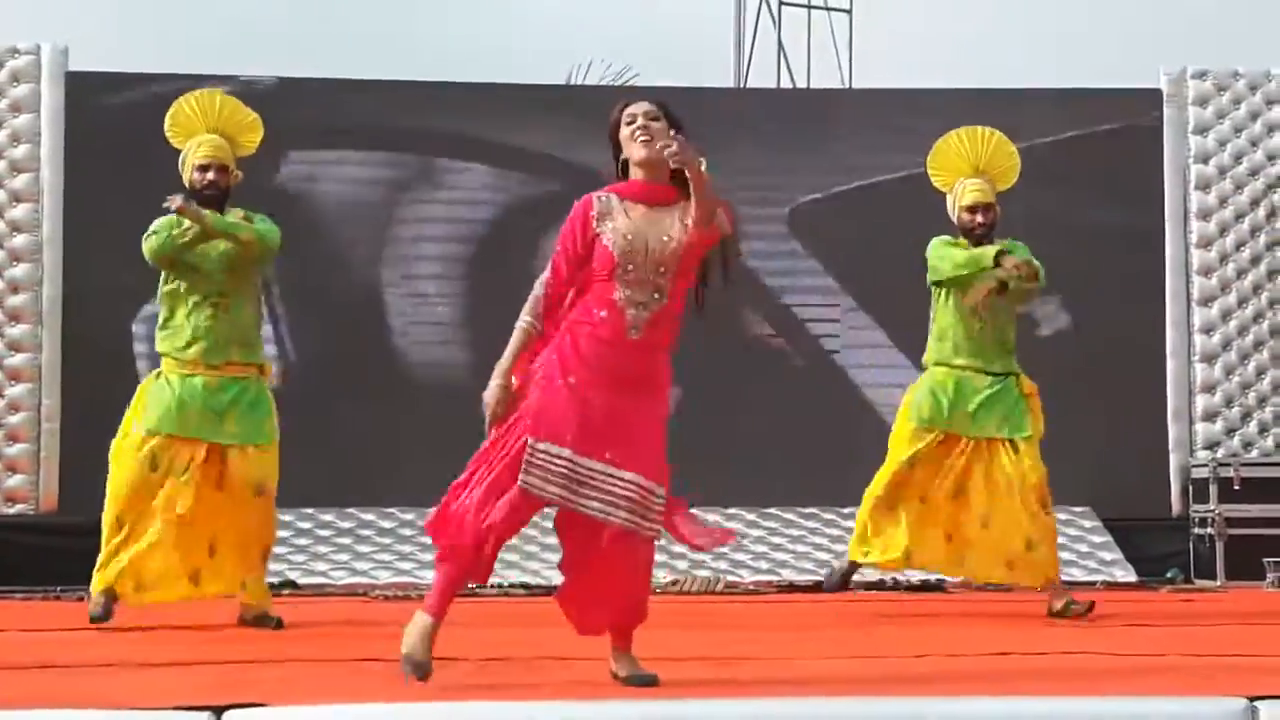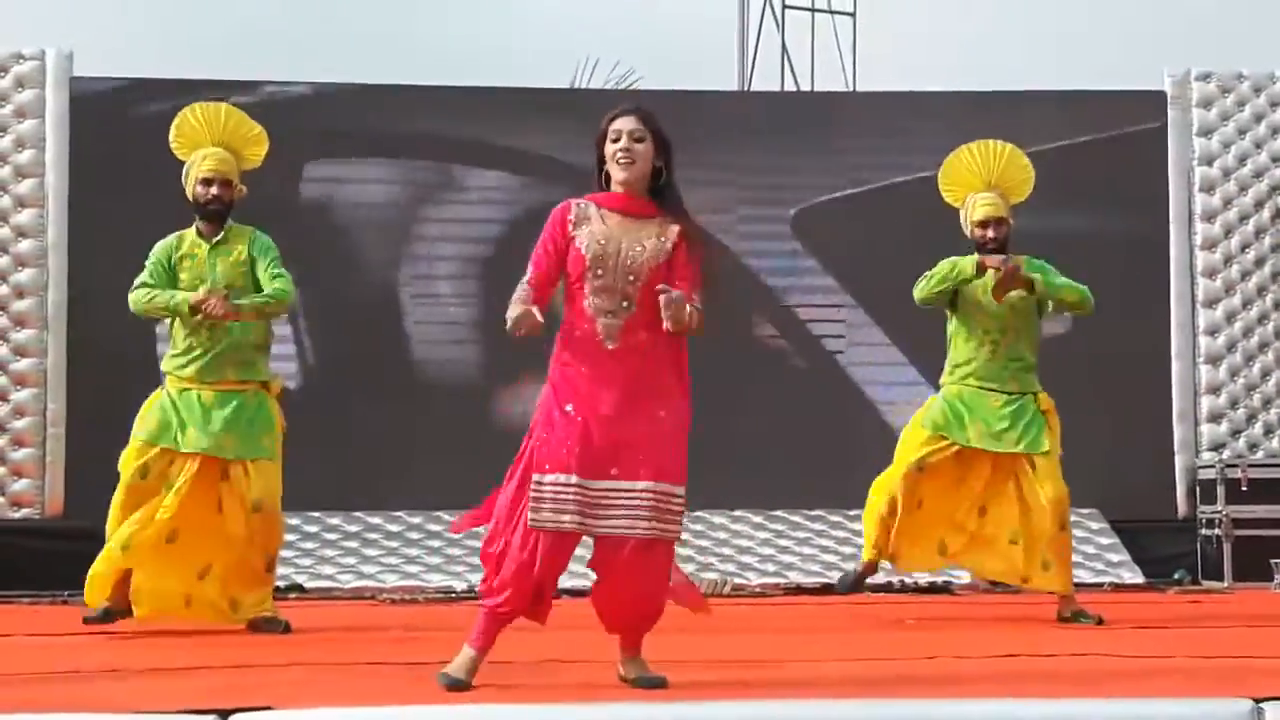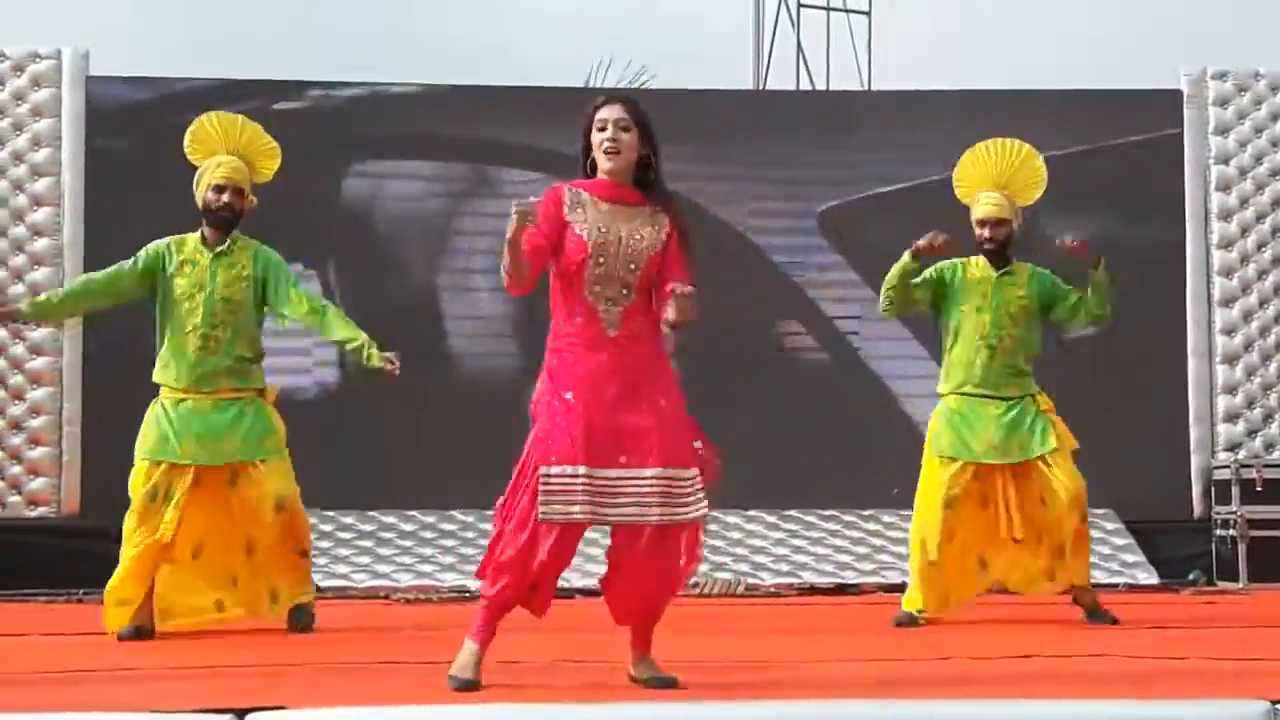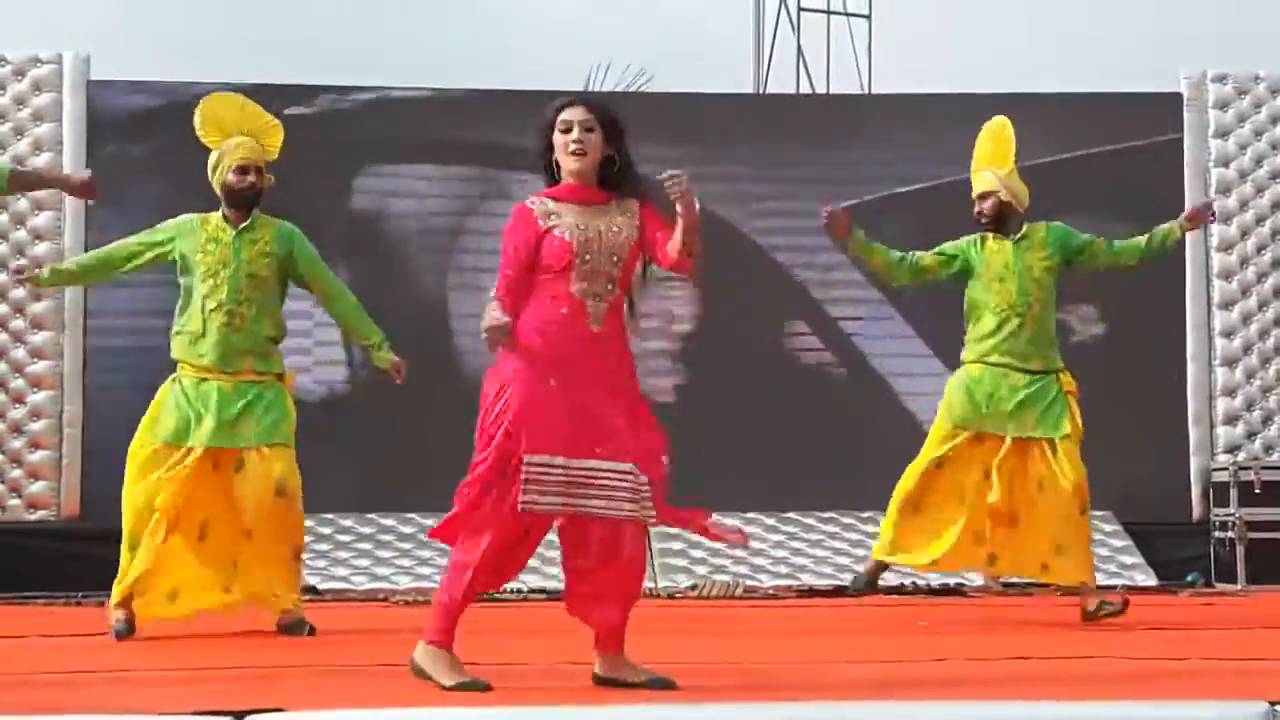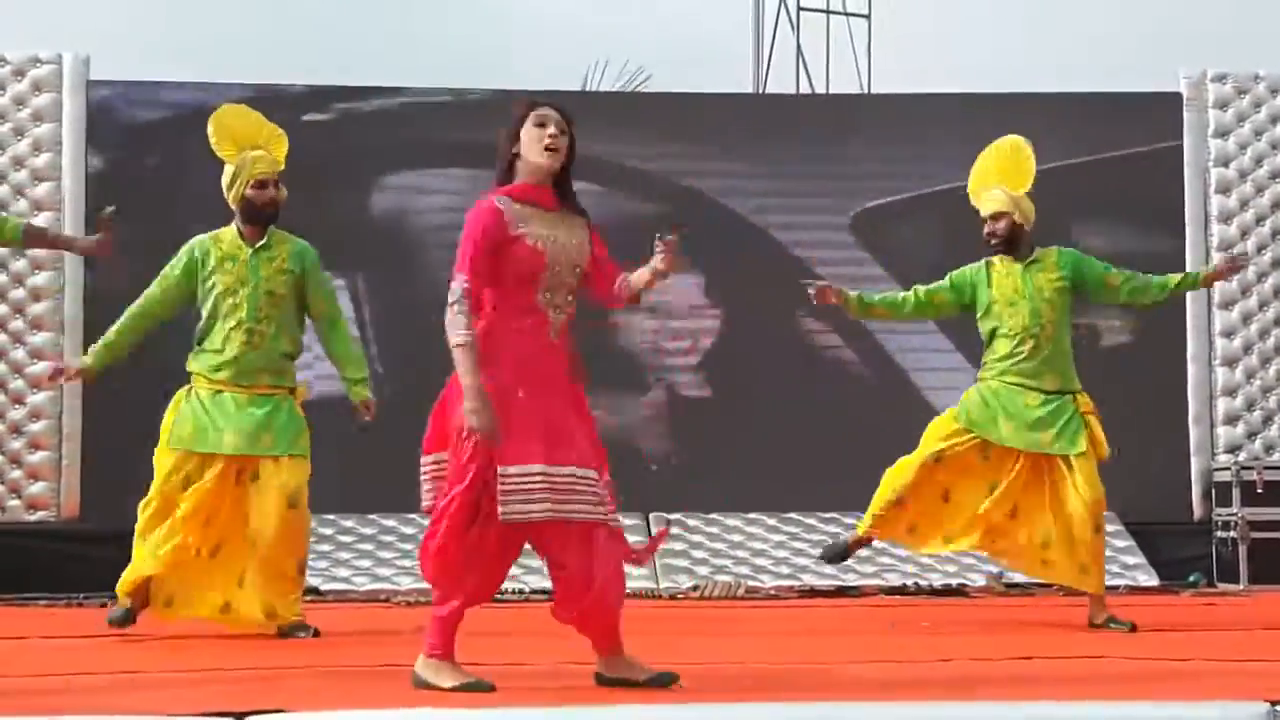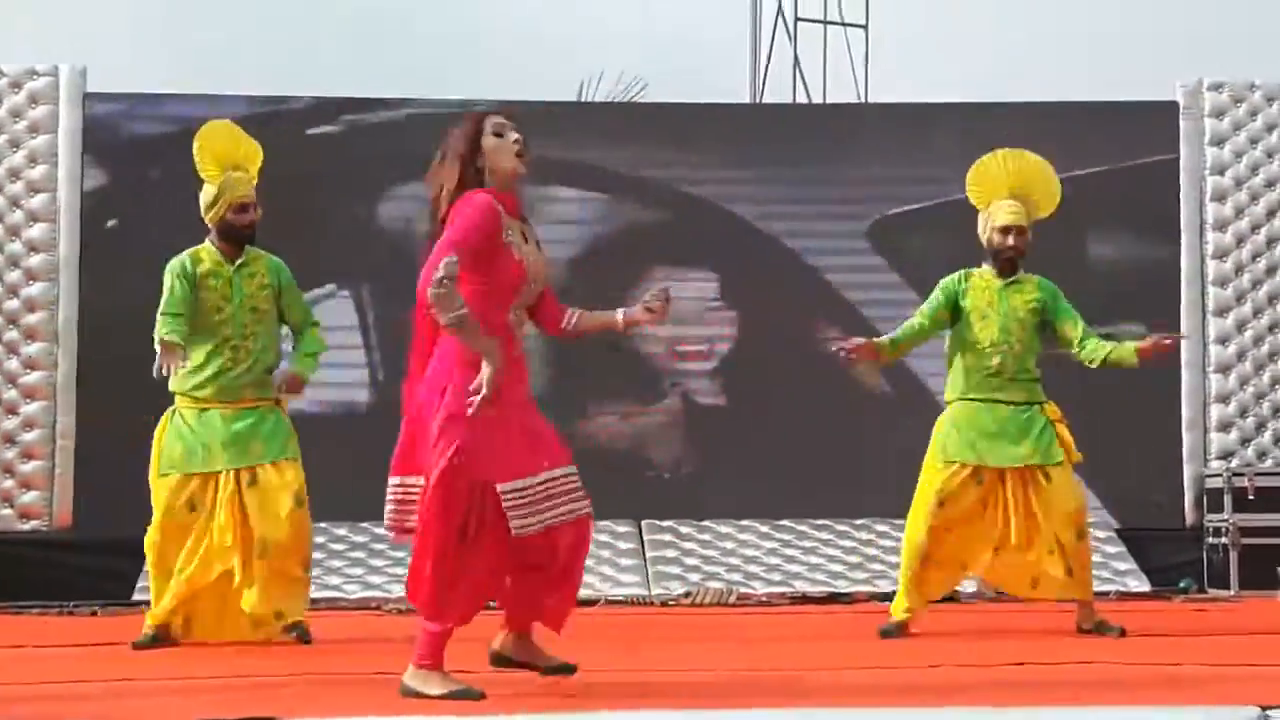
dt=0.2s
person 1, frame 1
left shoulder: (693, 208)
right shoulder: (595, 208)
left elbow: (710, 231)
right elbow: (548, 292)
left wrist: (696, 173)
right wrist: (504, 372)
left hip: (641, 388)
right hip: (571, 370)
left knee: (621, 523)
right knee: (509, 492)
left ankle: (621, 652)
right ankle: (431, 613)
person 1, frame 2
left shoulder: (675, 230)
right shoulder: (571, 214)
left elbow: (689, 313)
right elbow: (532, 287)
left wrist: (681, 310)
right wrist: (519, 310)
left hip: (649, 397)
right hip: (577, 388)
left knee: (642, 528)
right knee: (544, 523)
left ankle: (630, 654)
right ankle: (476, 645)
person 1, frame 3
left shoulder: (661, 221)
right shoulder: (561, 200)
left elbow: (677, 301)
right elbow: (519, 282)
left wrist: (681, 307)
right wrist: (514, 237)
left hip: (645, 384)
right hip: (572, 378)
left knee: (655, 520)
right knee: (547, 514)
left ankle: (641, 654)
right ankle: (478, 640)
person 1, frame 4
left shoulder: (633, 211)
right shoulder: (532, 213)
left elbow: (681, 257)
right elbow: (503, 299)
left wrist: (687, 211)
right wrist: (495, 324)
left hip: (607, 378)
right hip: (537, 371)
left knee: (615, 519)
right knee: (506, 508)
left ankle: (611, 656)
right ankle: (435, 644)
person 1, frame 5
left shoulder: (577, 223)
right shoulder: (493, 212)
left elbow: (613, 290)
right elbow: (461, 303)
left wrist: (655, 269)
right wrist: (472, 390)
left hip: (556, 385)
right hip: (499, 383)
left knee: (581, 523)
right knee: (488, 520)
left ankle: (611, 656)
right ankle: (434, 656)
person 1, frame 6
left shoulder: (519, 227)
right shoulder: (477, 208)
left elbow: (553, 318)
right elbow: (437, 285)
left wrist: (631, 316)
right wrist: (488, 360)
left hip: (507, 394)
right hip: (470, 392)
left knee: (550, 525)
right knee: (472, 531)
left ankle: (517, 637)
right ankle: (424, 667)
person 2, frame 1
left shoulder: (253, 223)
right shoulder: (168, 224)
left elbow: (266, 243)
right elbow: (157, 254)
left wrist: (204, 217)
right wrist: (207, 226)
left hip: (241, 386)
right hip: (177, 383)
left knee: (250, 492)
right knee: (138, 481)
left ankle: (251, 600)
right ankle: (110, 584)
person 2, frame 2
left shoulder: (257, 243)
right shoulder: (170, 248)
left elbow: (283, 294)
right elbow: (140, 298)
left wrist: (237, 307)
right wrist: (191, 301)
left hip: (244, 402)
right hip: (180, 398)
left knee: (254, 510)
right knee: (139, 492)
left ankle: (256, 607)
right ankle: (118, 593)
person 2, frame 3
left shoulder: (262, 260)
right shoulder: (166, 252)
left elbow: (309, 307)
right elbow: (105, 283)
left wrist: (367, 348)
left hip: (242, 409)
right hip: (176, 409)
left knee: (278, 507)
right knee: (151, 514)
left ankle: (294, 597)
right ankle: (141, 612)
person 2, frame 4
left shoulder: (284, 237)
right shoulder: (186, 230)
left elbow: (332, 293)
right elbow: (121, 255)
left wrist: (378, 347)
right wrist: (56, 275)
left hip: (259, 394)
right hip: (193, 389)
left knee: (275, 496)
right knee: (153, 492)
left ankle: (285, 604)
right ankle: (131, 600)
person 2, frame 5
left shoulder: (298, 254)
right shoulder: (202, 250)
left elbow: (330, 321)
right elbow: (151, 307)
left wrist: (357, 383)
right wrist: (96, 357)
left hip: (273, 407)
right hip: (207, 400)
left knee: (282, 511)
right knee: (173, 500)
left ankle: (283, 613)
right ankle: (139, 590)
person 2, frame 6
left shoulder: (272, 269)
right shoulder: (186, 266)
left elbow: (307, 327)
right elbow: (170, 318)
left wrist: (300, 366)
right wrist: (169, 350)
left hip: (260, 417)
right hip: (194, 419)
left knee: (285, 513)
right knee: (176, 522)
left ankle: (284, 614)
right ankle: (167, 620)
person 3, frame 1
left shoulder: (1015, 252)
right shoulder: (942, 247)
left elbow: (1033, 281)
right elbow: (951, 265)
left wrist: (1000, 284)
right wrist: (1003, 258)
left hip: (1001, 391)
right hip: (944, 386)
left knee: (1028, 485)
right knee: (901, 473)
left ankle: (1055, 593)
right ankle: (854, 558)
person 3, frame 2
left shoulder: (1034, 273)
right shoulder: (955, 270)
left elbow: (1084, 300)
right elbow: (922, 293)
left wrist: (1027, 281)
right wrist: (980, 263)
left hip: (1021, 408)
right hip: (960, 401)
left knee: (1049, 501)
right knee: (904, 476)
left ankle: (1067, 602)
right ankle: (871, 558)
person 3, frame 3
left shoulder: (1036, 281)
right shoulder: (951, 273)
left elbow: (1097, 314)
right elbow: (890, 304)
left wrist: (1096, 267)
right wrist: (913, 256)
left hip: (1021, 412)
right hip: (962, 412)
left knee: (1068, 495)
right knee: (939, 509)
left ankle: (1083, 593)
right ankle: (918, 604)
person 3, frame 4
left shoulder: (1053, 238)
right shoulder: (968, 251)
left elbow: (1120, 254)
right elbow: (904, 268)
left wrist: (1178, 228)
right wrist: (853, 238)
left hip: (1042, 388)
right hip: (982, 384)
left knee: (1066, 486)
right knee: (932, 471)
left ankle: (1089, 596)
right ankle: (880, 559)
person 3, frame 5
left shoulder: (1066, 263)
right shoulder: (976, 277)
left elbow: (1132, 288)
right elbow: (917, 302)
left wrist: (1199, 278)
right wrist: (851, 301)
left hip: (1057, 407)
right hip: (995, 399)
left knee: (1085, 504)
right knee: (927, 463)
left ankle: (1098, 608)
right ankle: (861, 535)
person 3, frame 6
left shoulder: (1042, 291)
right shoulder: (959, 284)
left elbow: (1084, 343)
right elbow: (922, 324)
left wrist: (1136, 351)
right wrist: (879, 347)
left hip: (1029, 421)
right hip: (968, 419)
left knee: (1066, 514)
right knee: (932, 517)
left ankle: (1087, 614)
right ankle: (903, 612)
